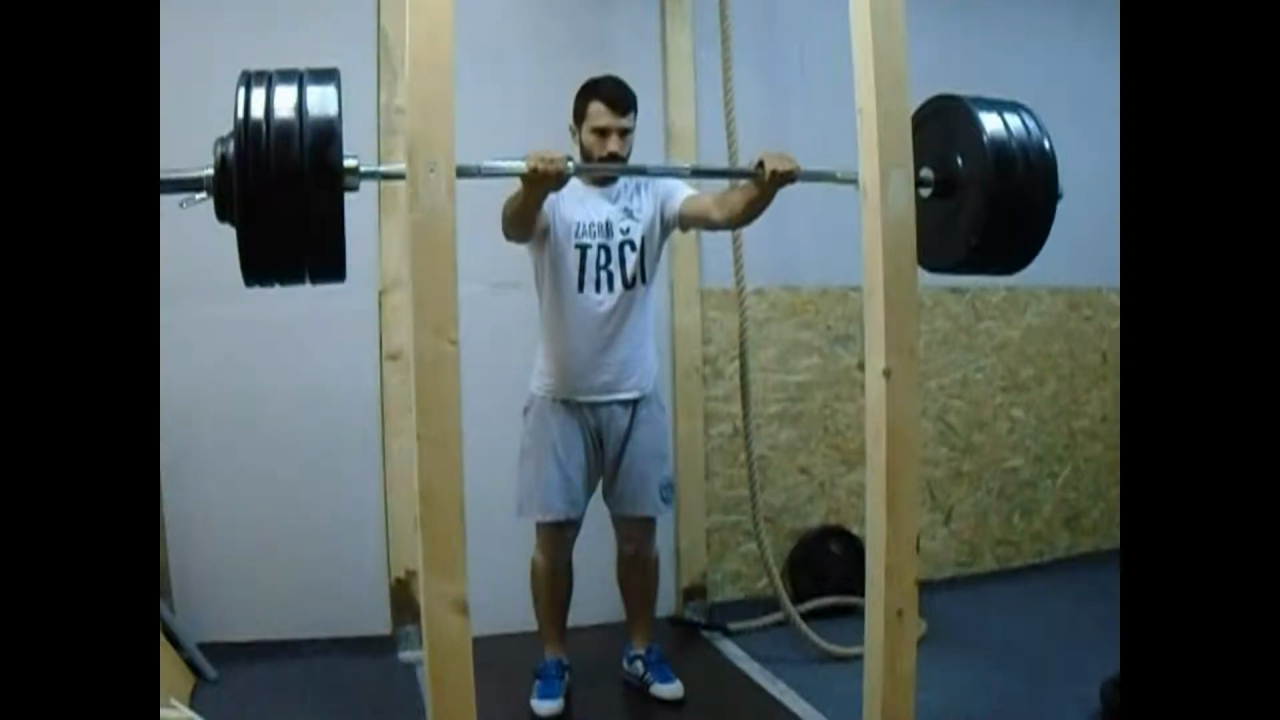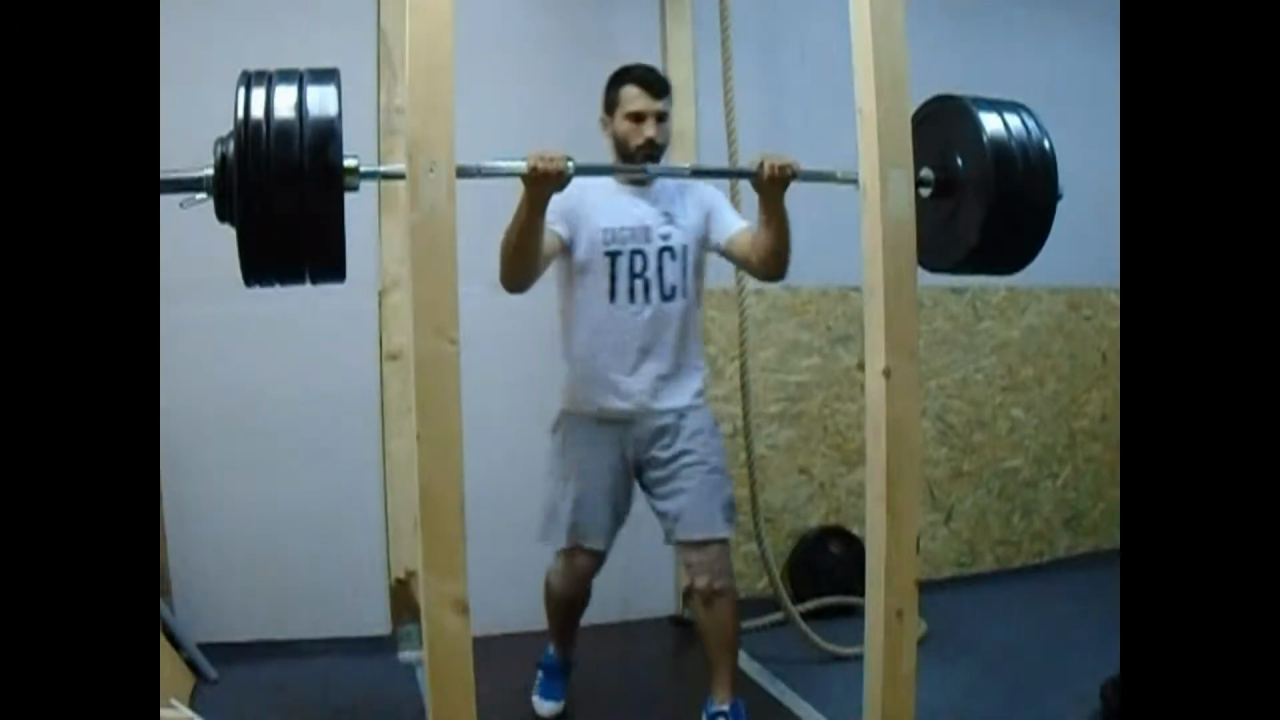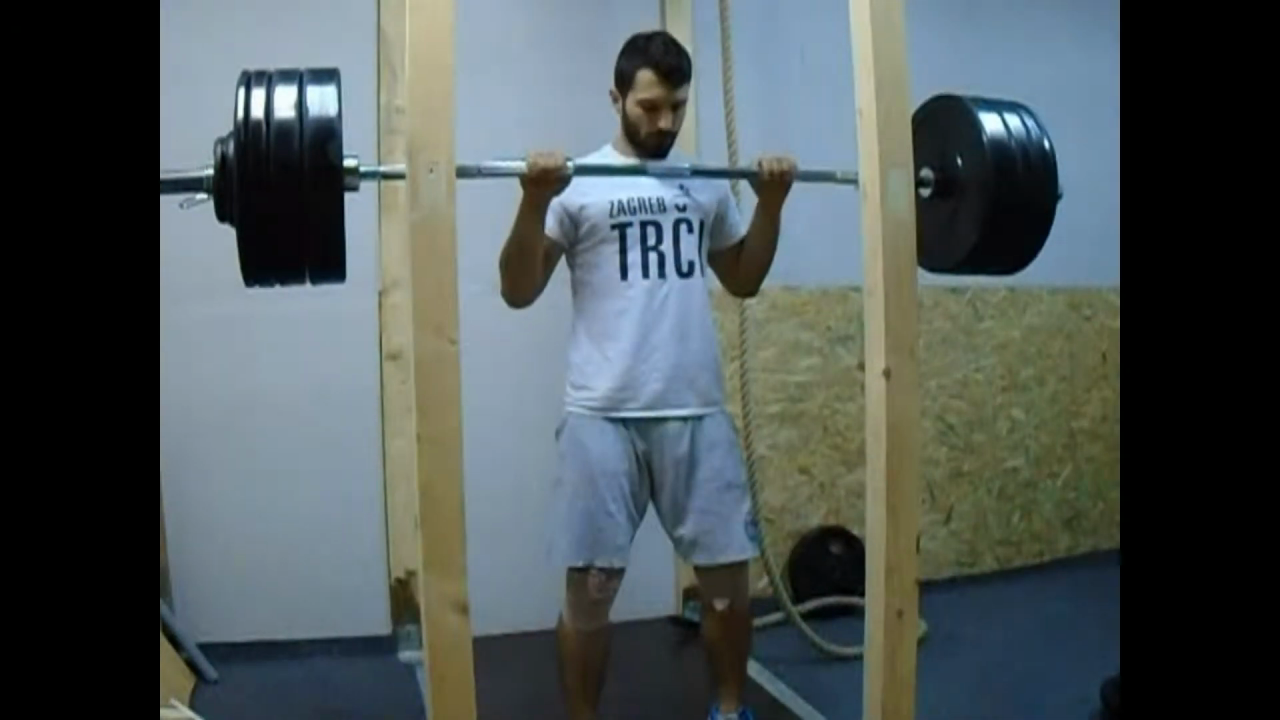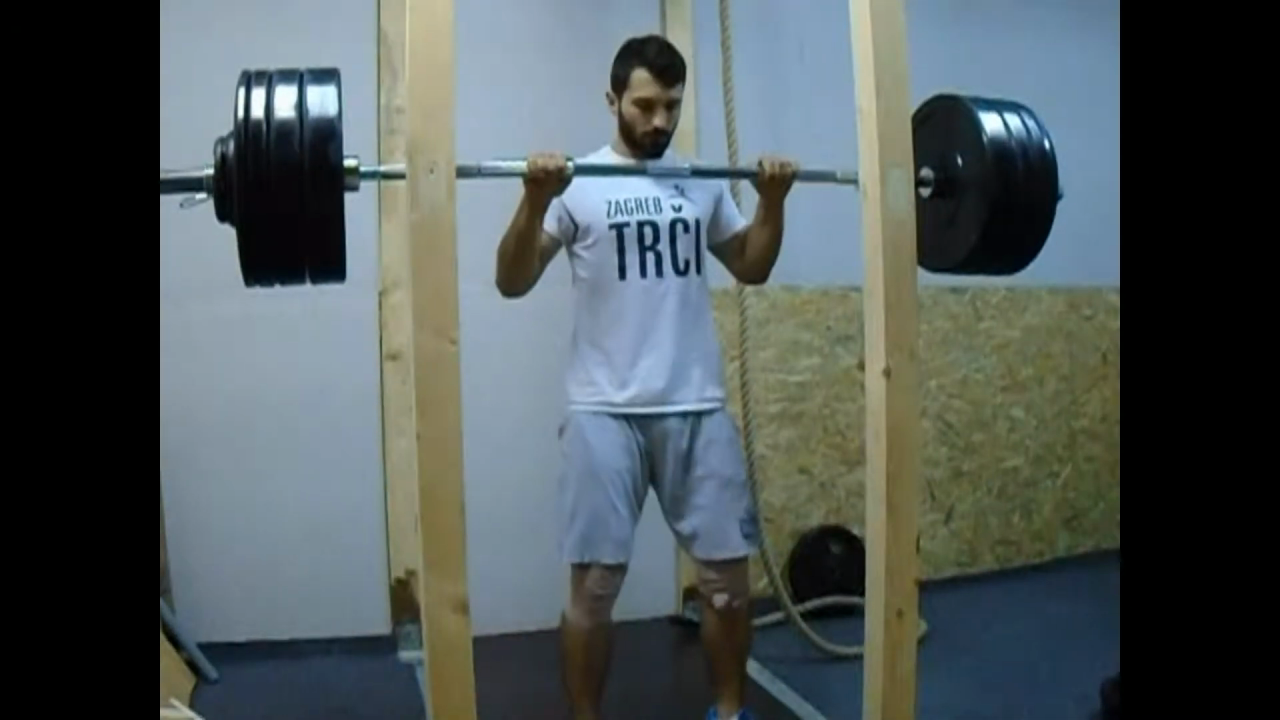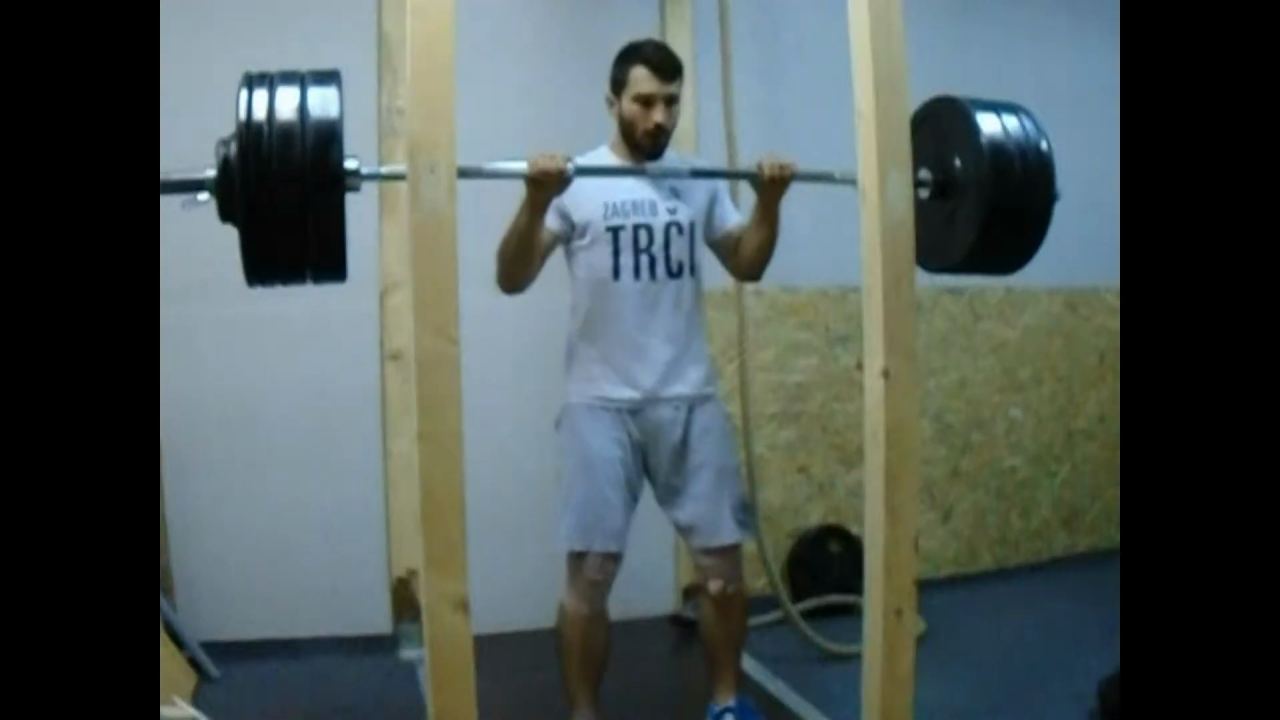
dt=1s
person 1, frame 1
left shoulder: (654, 193)
right shoulder: (552, 197)
left elbow: (720, 212)
right elbow: (514, 225)
left wrist: (766, 184)
right wrist: (535, 183)
left hip: (636, 396)
right hip: (562, 398)
left knee: (639, 533)
right knee: (554, 535)
left ankle: (641, 652)
right ankle: (553, 662)
person 1, frame 2
left shoulder: (697, 199)
right shoulder: (575, 200)
left elbow: (768, 266)
right elbow: (515, 277)
left wrist: (773, 199)
right wrist: (535, 197)
left hip: (680, 413)
right hip: (595, 414)
left knee: (709, 560)
right knee: (577, 562)
right ankle: (558, 656)
person 1, frame 3
left shoulder: (707, 185)
right shoulder: (578, 185)
left elbow: (743, 281)
right elbow: (518, 292)
left wrist: (771, 203)
right wrist: (533, 201)
left hip: (698, 413)
right hip: (603, 416)
left knee: (728, 574)
right knee: (589, 588)
person 1, frame 4
left shoulder: (703, 184)
right shoulder: (577, 186)
left elbow: (752, 267)
right elbow: (512, 281)
left wrist: (773, 200)
right wrist: (535, 199)
left hip: (698, 408)
right hip: (605, 411)
left knee: (727, 574)
right knee: (593, 581)
person 1, frame 5
left shoulder: (699, 182)
right shoulder: (575, 184)
left elbow: (747, 265)
right elbow: (512, 278)
left wrist: (769, 200)
right wrist: (536, 200)
left hip: (690, 400)
right hip: (601, 405)
left knee: (722, 562)
right knee: (590, 571)
